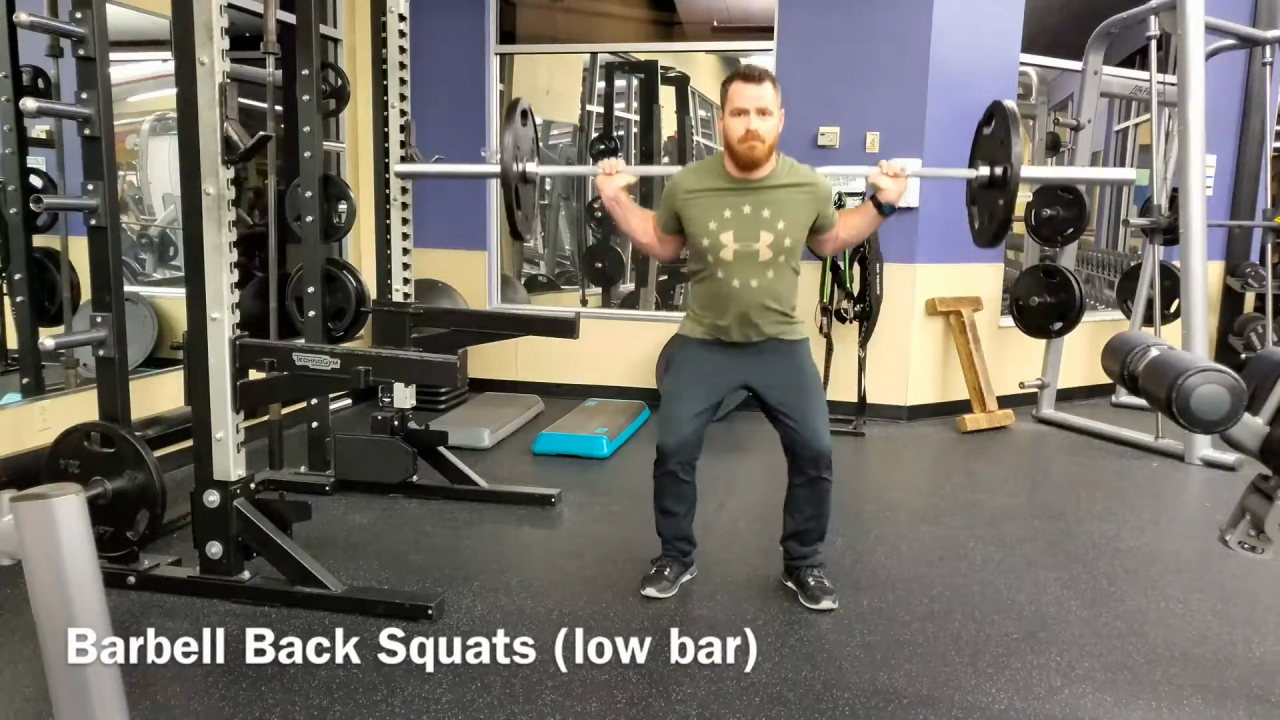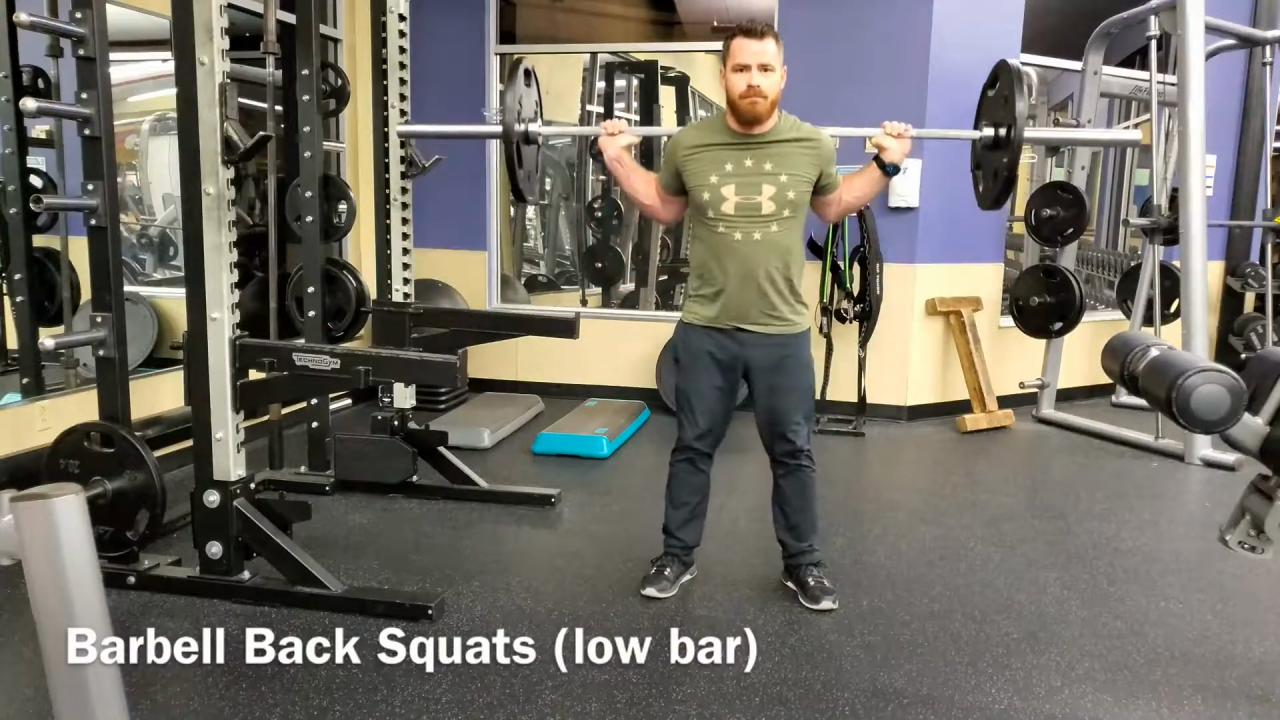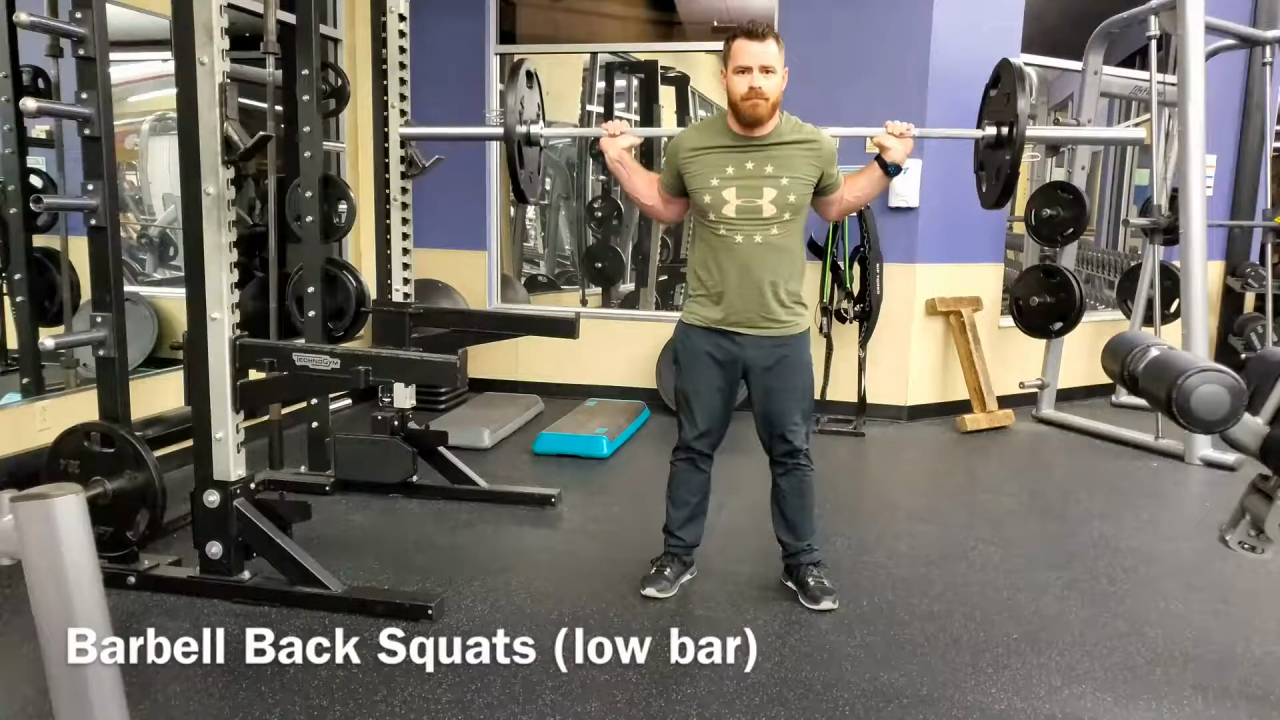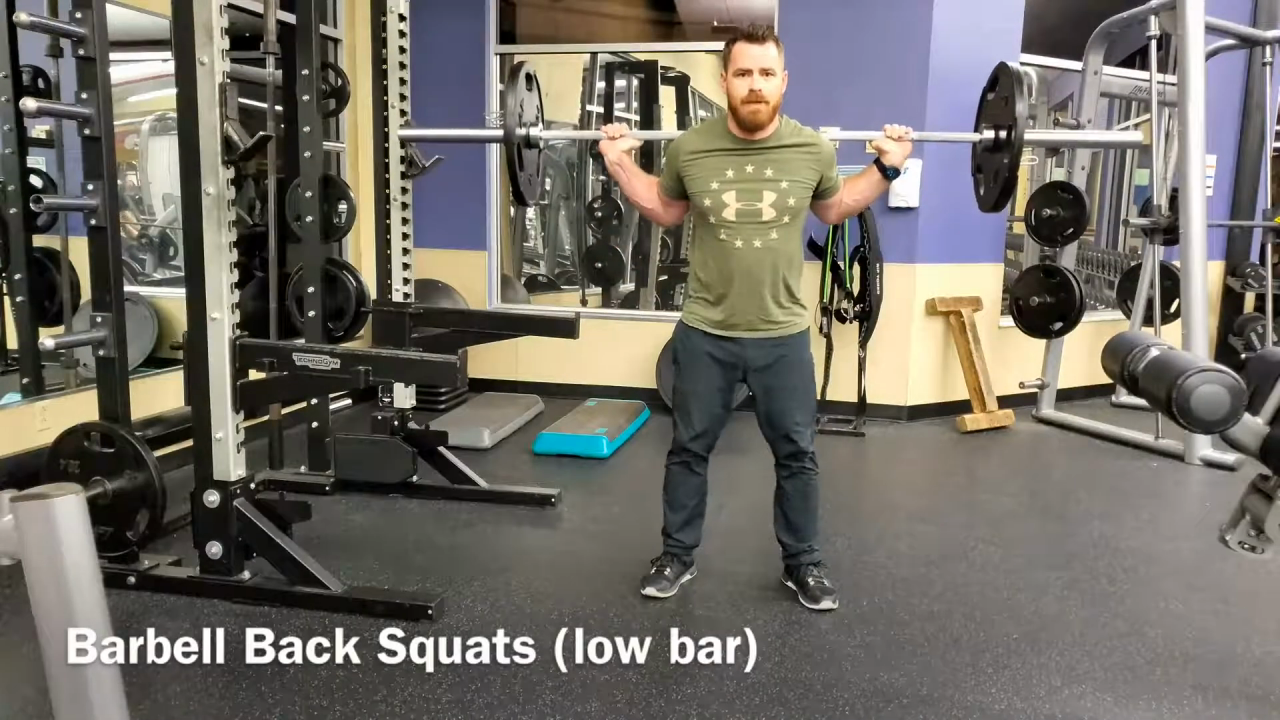
dt=0.4s
person 1, frame 1
left shoulder: (810, 186)
right shoulder: (685, 186)
left elbow: (830, 240)
right elbow: (663, 246)
left wrist: (881, 205)
right wrist: (616, 200)
left hip: (781, 344)
right hip: (703, 343)
left knee: (814, 453)
right knee: (674, 449)
left ankle: (803, 564)
right ankle: (676, 558)
person 1, frame 2
left shoulder: (813, 144)
right shoulder: (687, 144)
left elbow: (833, 206)
right elbow: (665, 208)
left wrist: (886, 165)
right wrist: (618, 162)
left hip: (783, 331)
right hip: (705, 329)
left knee: (792, 452)
right knee: (693, 447)
left ankle: (803, 564)
right ankle: (677, 557)
person 1, frame 3
left shoulder: (814, 147)
right shoulder: (688, 146)
left elbow: (834, 206)
right elbow: (666, 208)
left wrist: (887, 166)
right wrist: (620, 164)
left hip: (782, 331)
right hip: (705, 330)
left knee: (790, 452)
right knee: (693, 446)
left ankle: (802, 563)
right ankle: (677, 555)
person 1, frame 4
left shoulder: (814, 150)
right shoulder: (688, 149)
left elbow: (832, 207)
right elbow: (666, 210)
left wrist: (886, 168)
right wrist: (619, 165)
left hip: (782, 334)
right hip: (706, 331)
left knee: (795, 451)
right knee: (690, 446)
left ankle: (802, 564)
right ankle: (677, 556)
